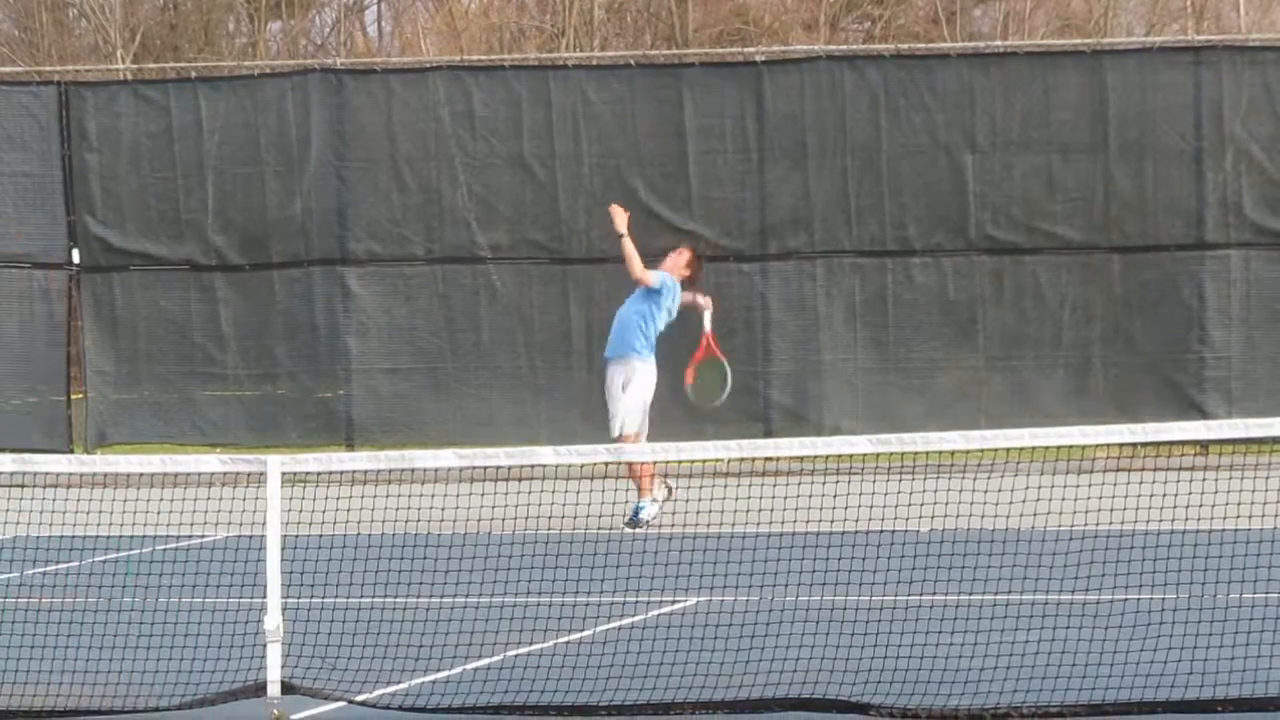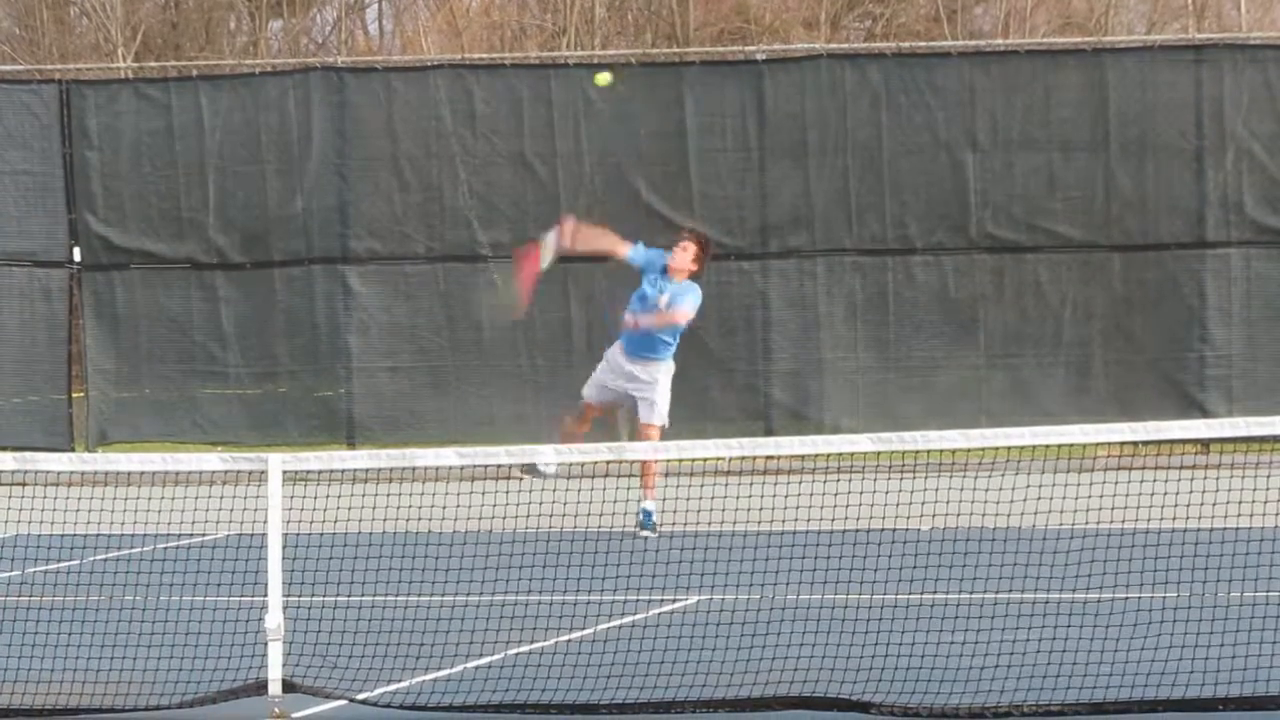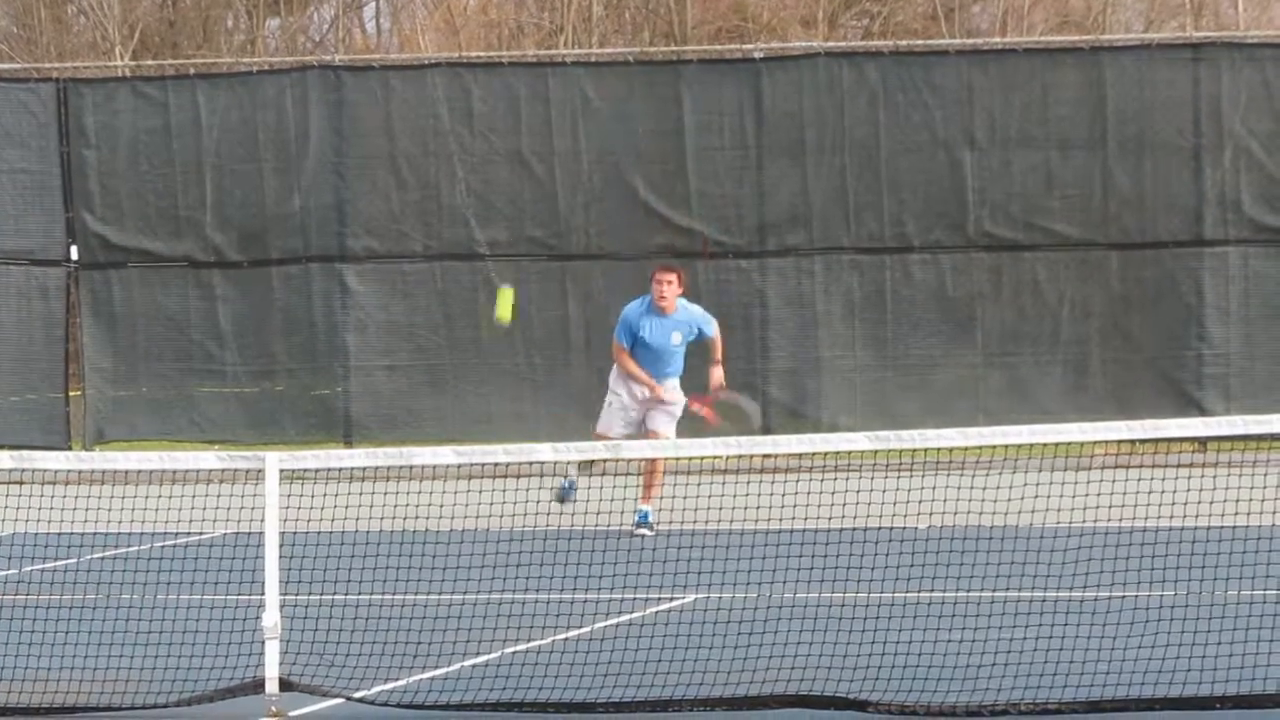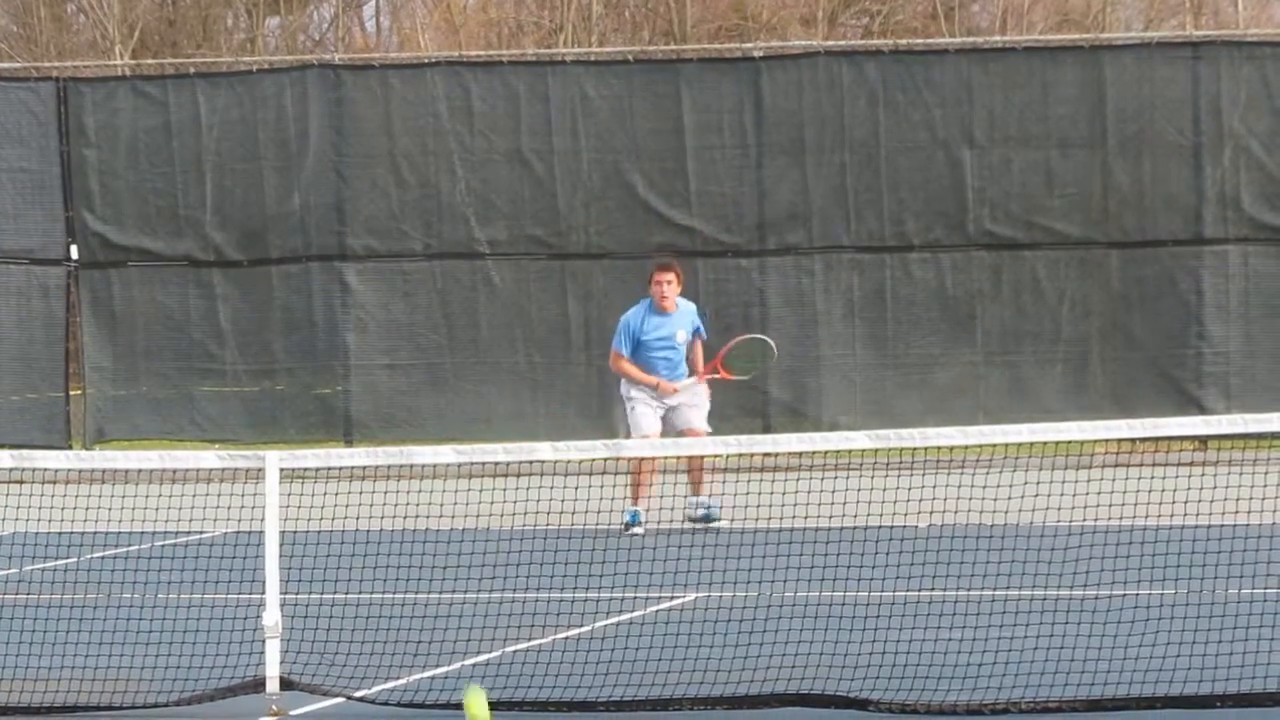
dt=0.3s
person 1, frame 1
left shoulder: (669, 282)
right shoulder: (660, 282)
left elbow: (638, 273)
left wrist: (622, 233)
left hip: (635, 368)
right hip: (618, 368)
left knee: (628, 438)
right knee: (628, 438)
left ankle: (645, 503)
right ankle: (655, 488)
person 1, frame 2
left shoulder: (691, 292)
right shoulder: (657, 262)
left elbow: (679, 318)
right elbow: (616, 248)
left wrist: (641, 319)
right wrist: (576, 234)
left hip: (654, 369)
right hip: (620, 357)
left knee: (649, 434)
right knee: (586, 409)
left ankle: (648, 507)
person 1, frame 3
left shoulder: (692, 314)
right shoulder: (633, 313)
left elbow: (714, 332)
right elbow: (620, 355)
left wrist: (717, 366)
right wrist: (649, 385)
left hip: (667, 386)
right hip: (628, 382)
right knee: (604, 440)
left ankle: (645, 512)
person 1, frame 4
left shoulder: (689, 310)
right shoulder: (633, 318)
right elbow: (617, 362)
left wrist: (700, 376)
right wrist: (656, 383)
left hip: (681, 386)
right hip: (642, 389)
left knee: (697, 436)
left ankle: (698, 504)
right ankle: (634, 512)
